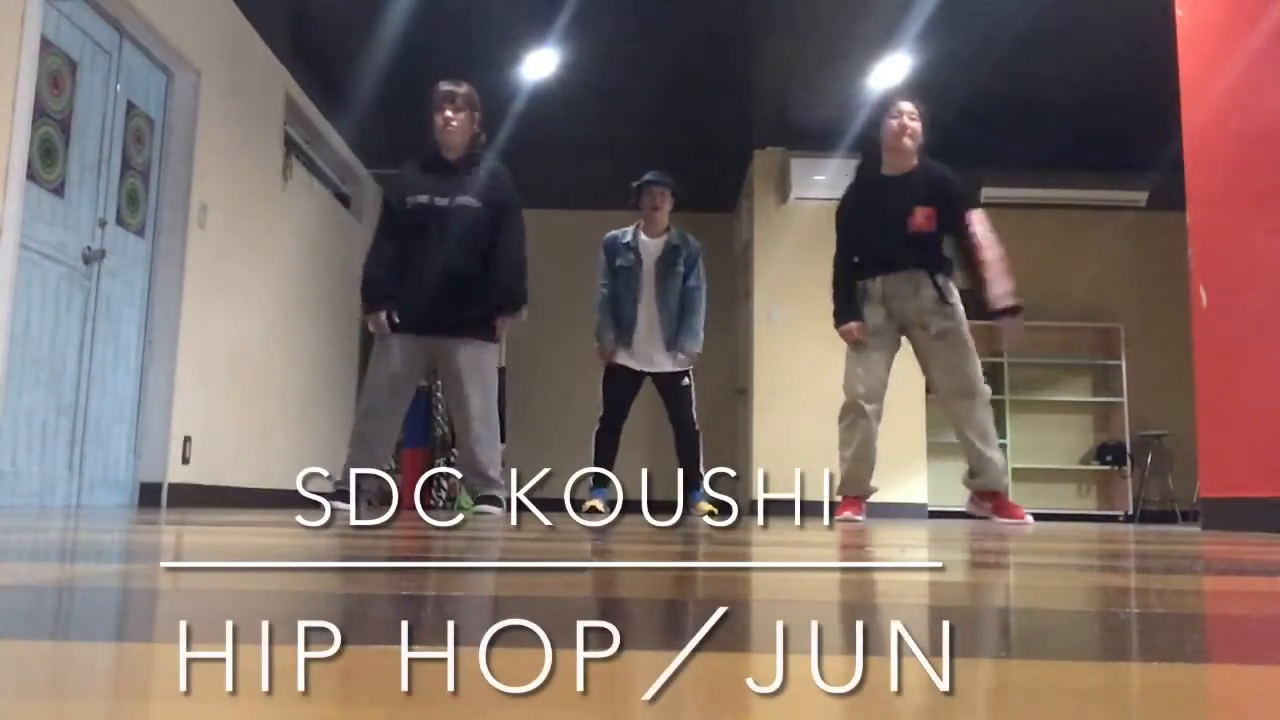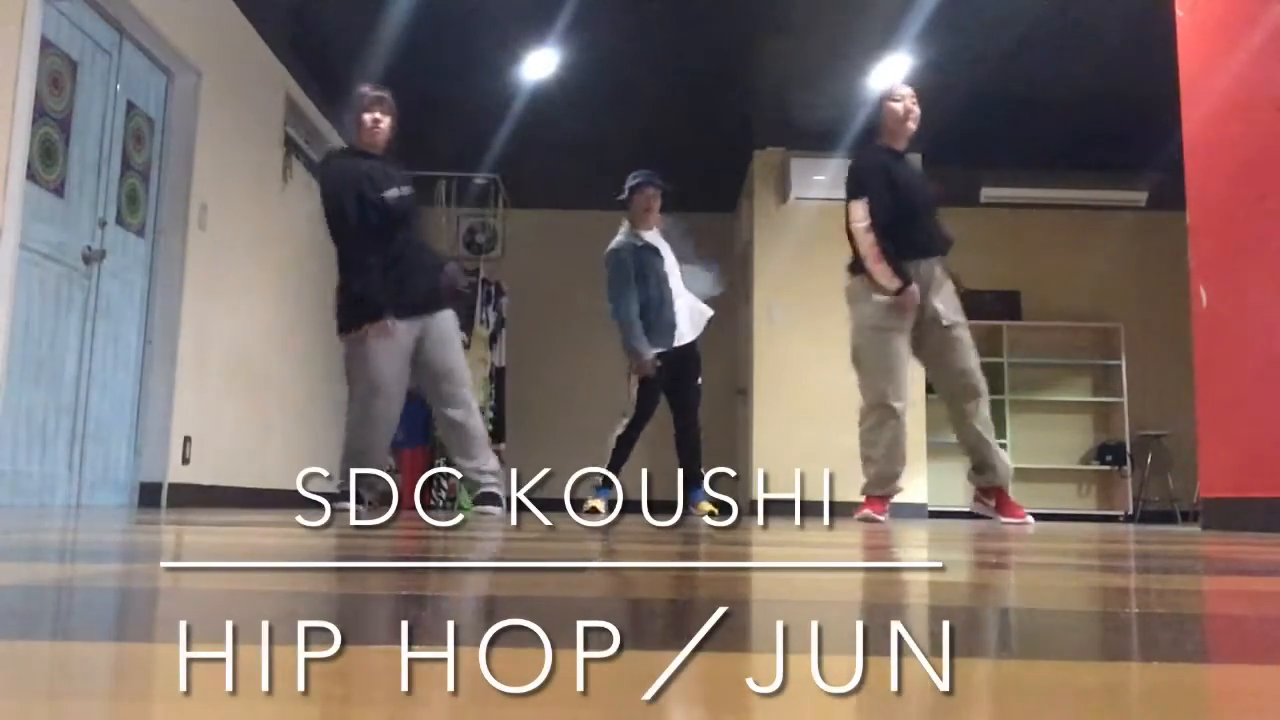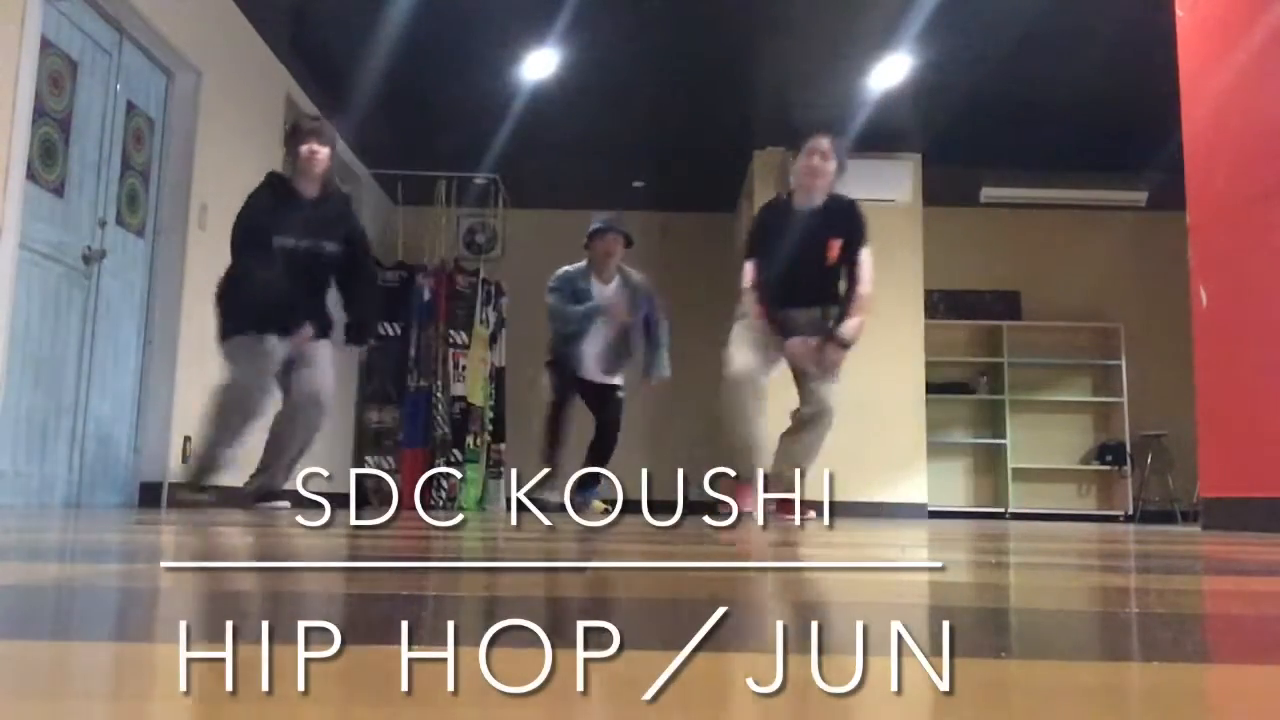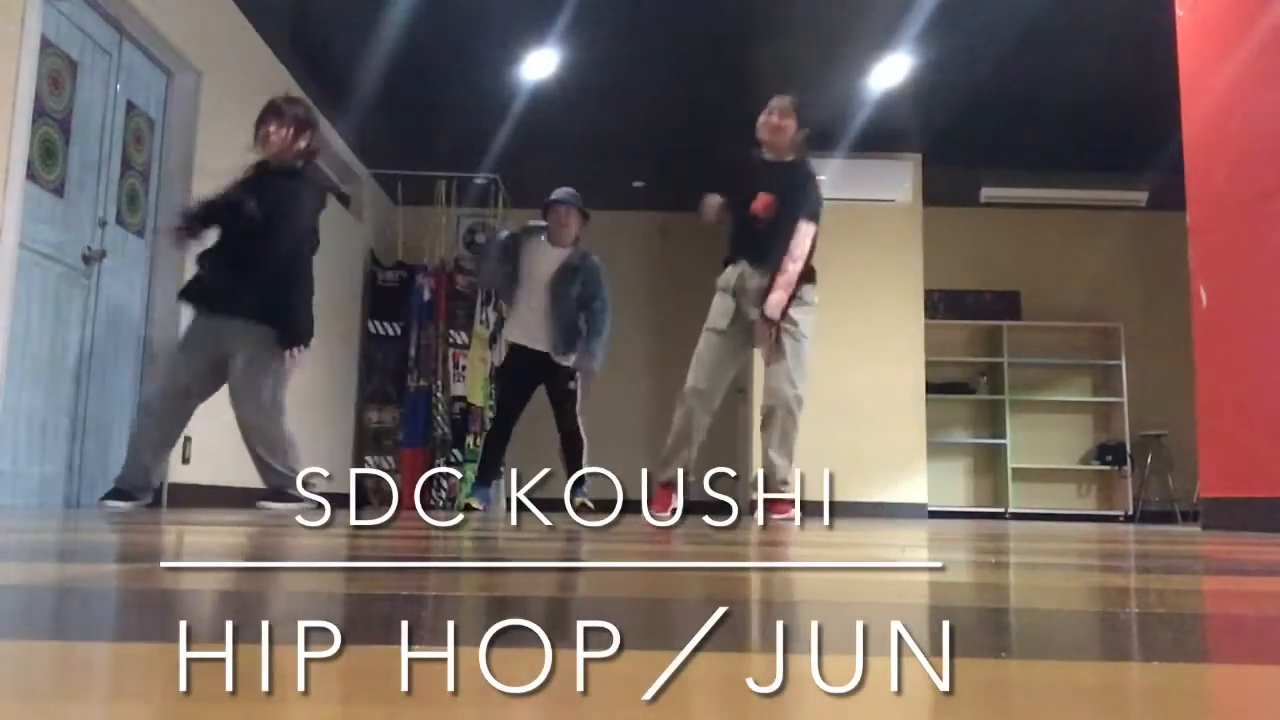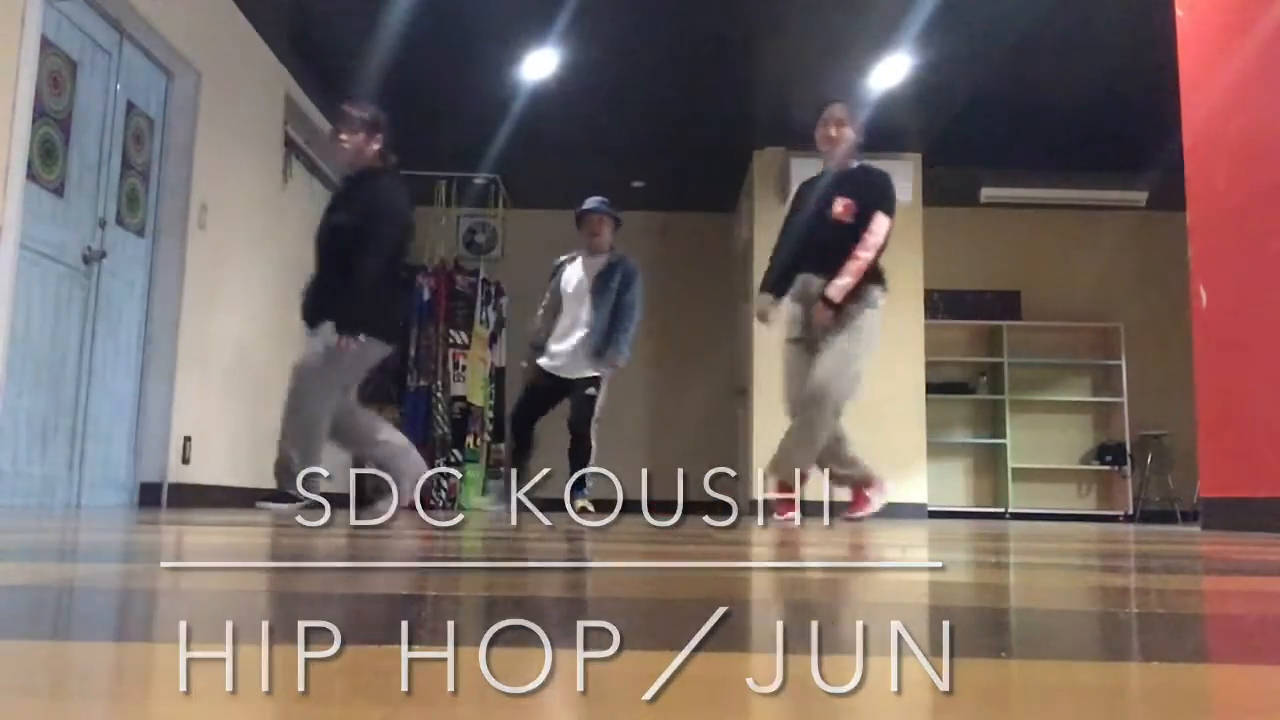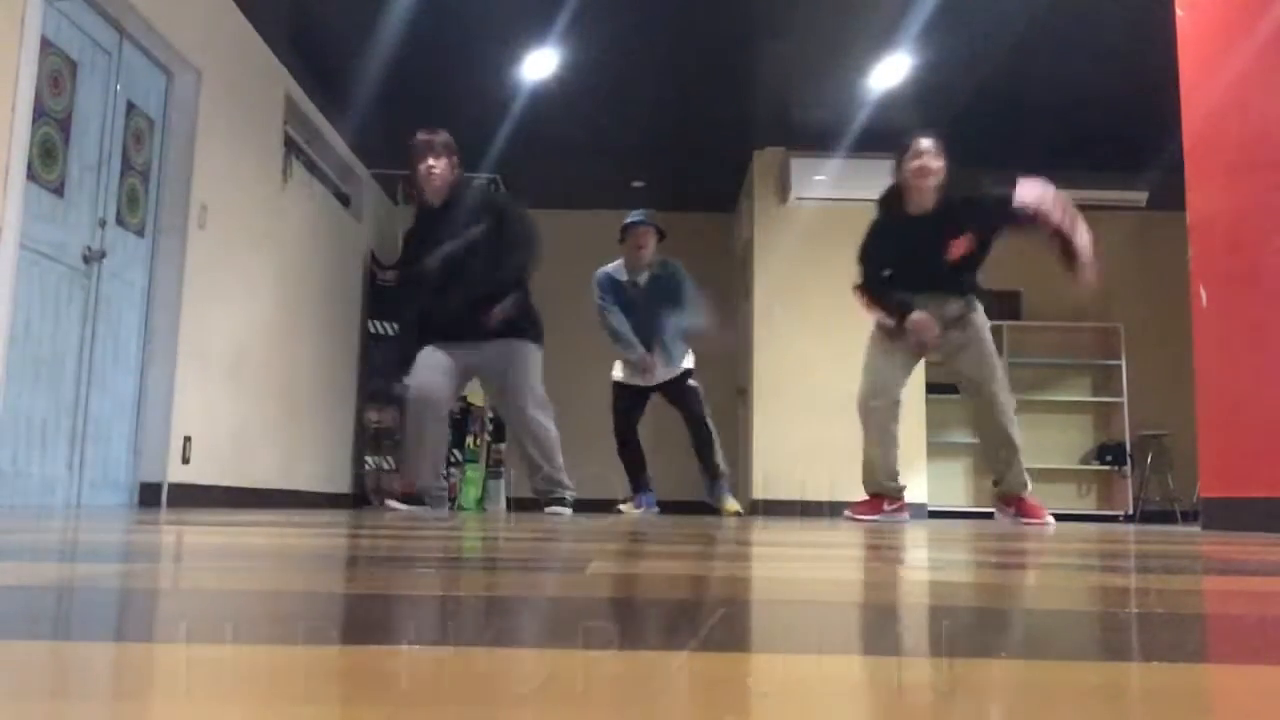
dt=0.5s
person 1, frame 1
left shoulder: (940, 181)
right shoulder: (861, 191)
left elbow: (978, 237)
right elbow: (843, 257)
left wrist: (1002, 301)
right wrist: (845, 311)
left hip: (929, 292)
right hip: (874, 296)
left knee: (968, 390)
right knee: (860, 395)
left ankle: (990, 490)
right ankle: (852, 494)
person 1, frame 2
left shoulder: (908, 165)
right shoulder: (868, 164)
right elbow: (862, 229)
right wrist: (894, 284)
left hip: (932, 282)
right hip: (882, 286)
left knee: (968, 385)
right knee: (885, 396)
left ankle: (993, 489)
right ankle: (881, 491)
person 1, frame 3
left shoulder: (846, 214)
right shoulder: (772, 215)
left elbow: (862, 281)
right elbow: (753, 285)
left wrist: (843, 337)
right wrist: (785, 336)
left hip: (817, 320)
right hip: (767, 317)
left knee: (819, 406)
right knee: (741, 372)
left ankle: (779, 490)
right ankle: (747, 479)
person 1, frame 4
left shoulder: (802, 180)
right shoulder: (754, 166)
left elbow: (798, 252)
left wrist: (772, 312)
right wrist: (718, 199)
left hip: (786, 294)
right hip: (735, 283)
left knee: (782, 392)
right knee: (699, 387)
left ankle: (776, 492)
right ankle: (669, 482)
person 1, frame 5
left shoulder: (875, 182)
right shoulder: (808, 190)
left elbow: (871, 244)
right elbow: (788, 244)
left wrist: (834, 294)
right wrist: (769, 290)
left hip: (855, 299)
right hip: (806, 295)
left knee: (823, 389)
right knee: (804, 400)
left ankle: (786, 482)
right ankle: (862, 483)
person 1, frame 6
left shoulder: (968, 206)
right shoulder: (890, 224)
left elbow: (1035, 196)
right elbow: (871, 284)
left wrist: (1075, 247)
right wrist: (903, 318)
left hip: (960, 310)
right hip: (906, 312)
left knee: (994, 400)
right knee: (875, 399)
left ankle: (1014, 495)
right ankle: (884, 494)
person 2, frame 1
left shoulder: (492, 177)
right shoulder: (409, 179)
left elbow: (509, 245)
right elbow: (386, 244)
left wrist: (509, 302)
right wrist: (377, 298)
left hip: (470, 318)
right hip: (407, 316)
left knee: (476, 410)
right knee: (378, 404)
left ankle: (487, 491)
right ankle: (353, 488)
person 2, frame 2
left shoulder: (387, 169)
right shoulder: (344, 172)
right elbow: (353, 244)
left wrist: (434, 270)
right wrist: (371, 306)
left hip: (427, 303)
right hip: (378, 311)
left knee: (456, 394)
right knee: (375, 403)
left ankle: (486, 484)
right ankle: (360, 491)
person 2, frame 3
left shoulder: (340, 211)
right shoulder: (265, 203)
left elbow: (358, 273)
right elbow: (250, 268)
left wrist: (359, 329)
right wrist: (292, 322)
left hip: (307, 326)
right hip: (253, 321)
left knee: (314, 397)
right knee: (248, 388)
left ankle: (267, 484)
right ankle: (202, 472)
person 2, frame 4
left shoulder: (302, 194)
right shoulder: (262, 176)
left elbow: (294, 264)
left wrist: (293, 331)
right wrist: (193, 220)
left hip: (263, 321)
right hip: (217, 311)
left knee: (255, 401)
right knee: (171, 394)
left ankle: (286, 487)
right ankle: (136, 484)
person 2, frame 5
left shoulder: (385, 194)
right shoulder: (353, 190)
left elbow: (377, 262)
left wrist: (354, 320)
right wrist: (316, 312)
left hip: (360, 322)
right hip: (335, 316)
left knee: (310, 389)
right knee: (332, 404)
left ankle: (295, 487)
right ankle: (406, 473)
person 2, frame 6
left shoulder: (484, 201)
right shoulder: (421, 235)
left elbow: (522, 242)
right elbow: (416, 303)
left wrist: (508, 294)
right wrist: (411, 362)
left hip: (513, 334)
right hip: (447, 340)
left knee: (530, 411)
right knee: (424, 394)
left ankle: (555, 491)
right ankle: (429, 491)
person 3, frame 1
left shoulder: (687, 247)
right shoulder: (615, 243)
left elbow: (695, 297)
right elbow: (605, 294)
left wrist: (691, 343)
right wrist: (605, 338)
left hip: (671, 354)
right hip: (624, 352)
left knee: (685, 422)
right knee: (610, 421)
left ankle: (695, 493)
right ankle: (599, 491)
person 3, frame 2
left shoulder: (661, 234)
right shoulder: (622, 249)
right elbow: (624, 305)
right wrist: (638, 350)
left hip: (686, 340)
right hip: (653, 349)
left knee: (689, 420)
right knee: (638, 416)
left ankle: (695, 493)
right ankle: (603, 490)
person 3, frame 3
left shoulder: (636, 285)
right shoulder: (566, 278)
left elbow: (656, 324)
right elbow: (560, 317)
left wrist: (658, 364)
right wrist: (600, 310)
left hip: (605, 371)
right hip: (566, 365)
left knee: (610, 428)
right knee: (559, 407)
left ankle: (586, 491)
right ankle: (550, 478)
person 3, frame 4
left shoulder: (586, 265)
right shoulder: (530, 239)
left elbow: (598, 316)
right elbow: (499, 252)
left wrist: (591, 360)
left hip: (561, 355)
right hip: (521, 348)
left knee: (569, 422)
right knee: (502, 419)
left ankle: (578, 490)
right ankle: (481, 488)
person 3, frame 5
left shoulder: (623, 269)
right shoulder: (565, 266)
left elbow: (628, 316)
left wrist: (616, 355)
right wrist: (534, 352)
left hip: (592, 365)
right hip: (552, 361)
left knee: (581, 425)
right knee: (521, 416)
left ankle: (579, 492)
right ankle: (515, 483)
person 3, frame 6
left shoulder: (670, 271)
right shoulder: (607, 278)
left elbow: (691, 309)
right elbow: (612, 317)
right wrist: (635, 352)
left hip: (673, 364)
right hip: (630, 369)
left knee: (698, 420)
right knee: (624, 430)
left ankle: (720, 491)
right ankle: (642, 494)
